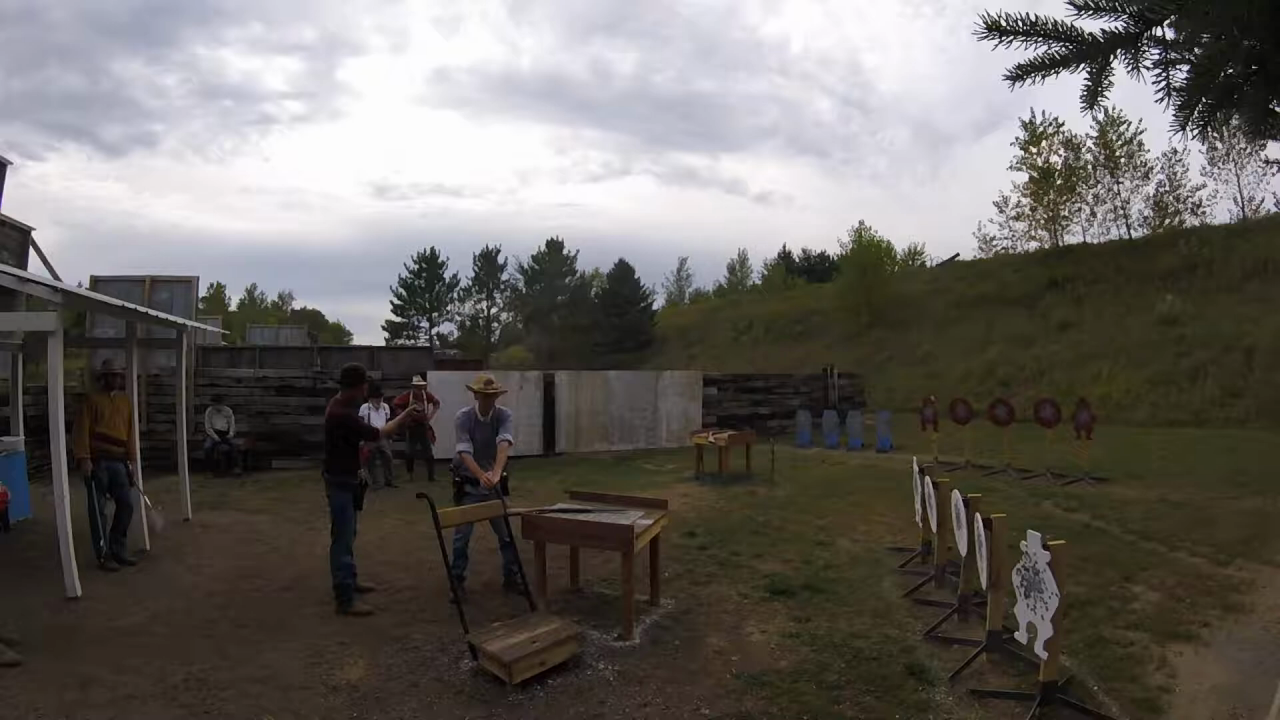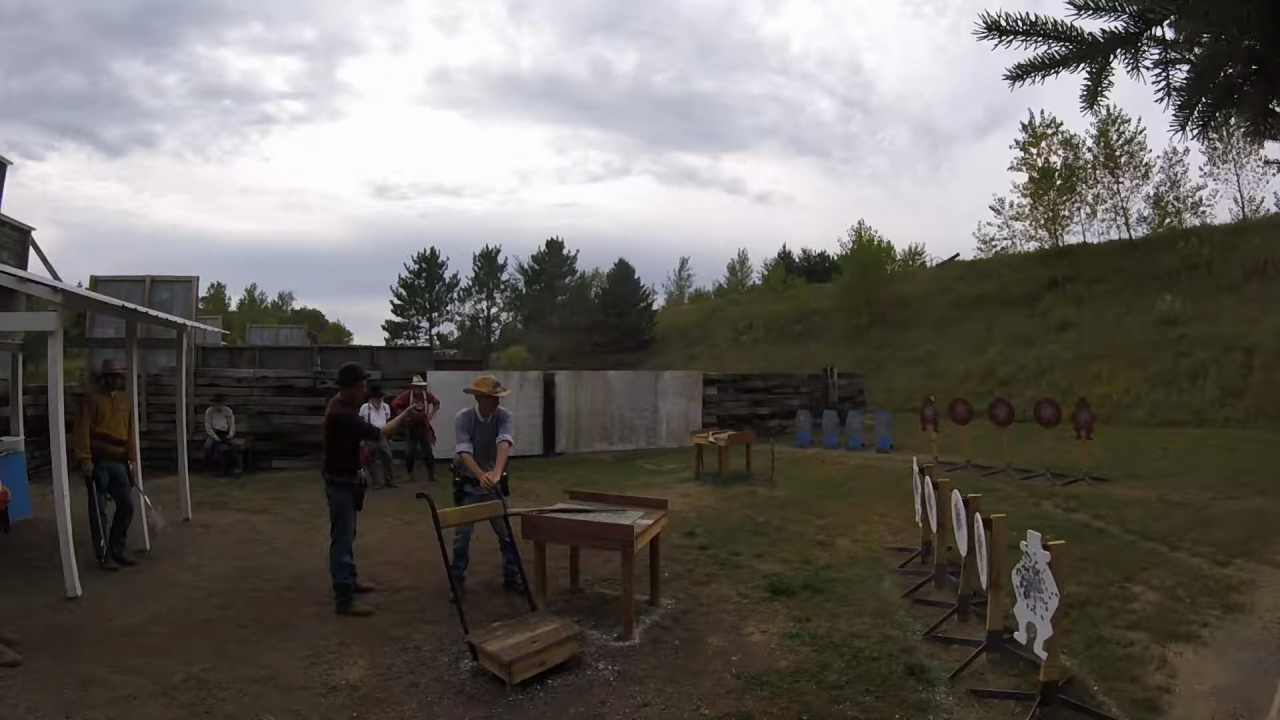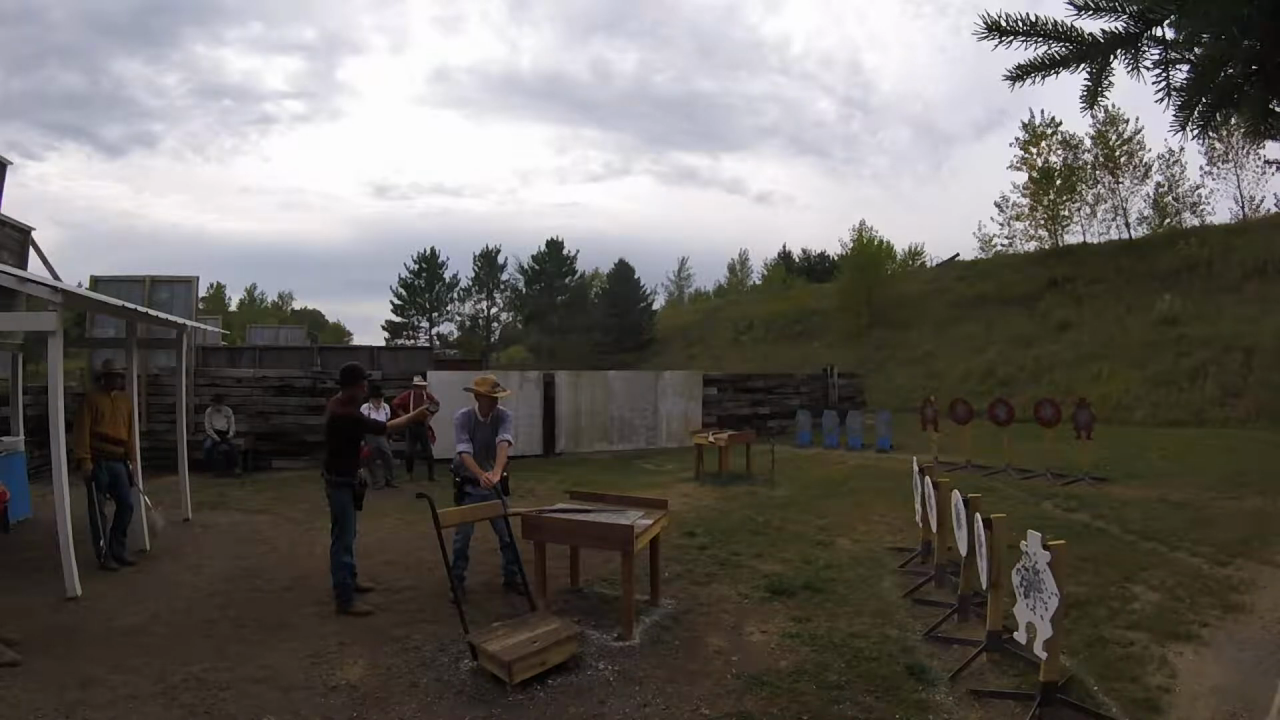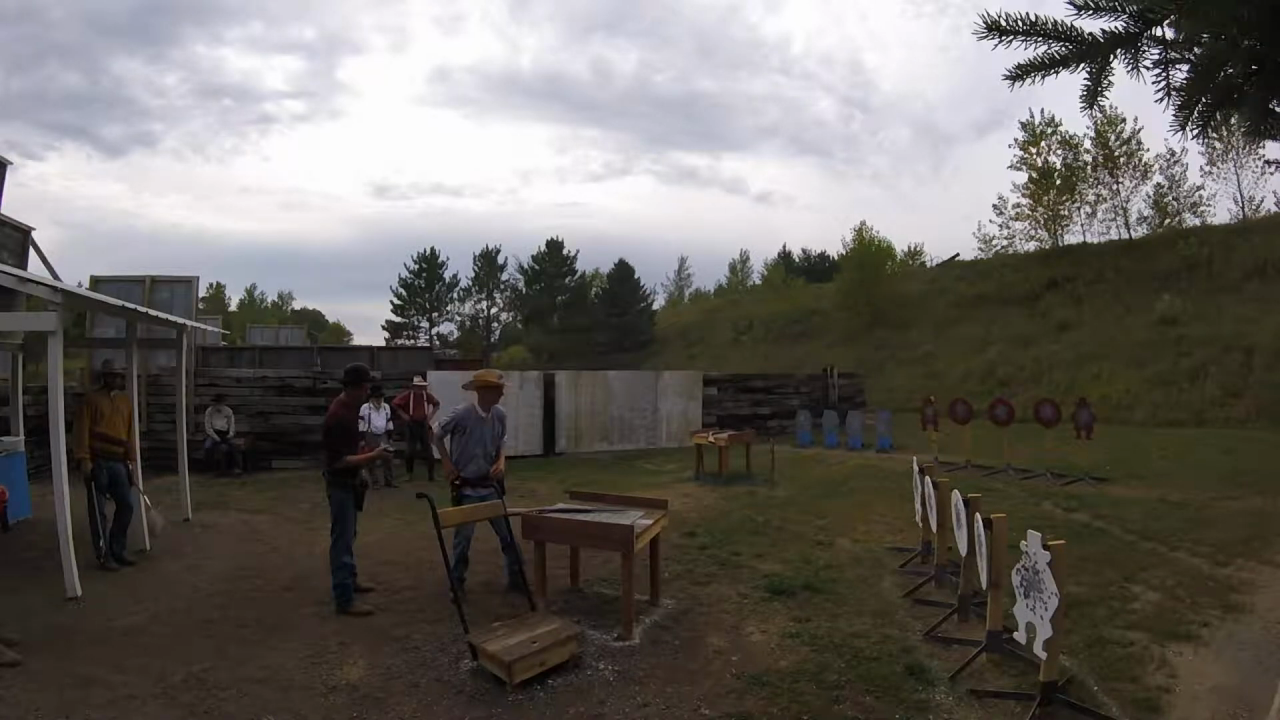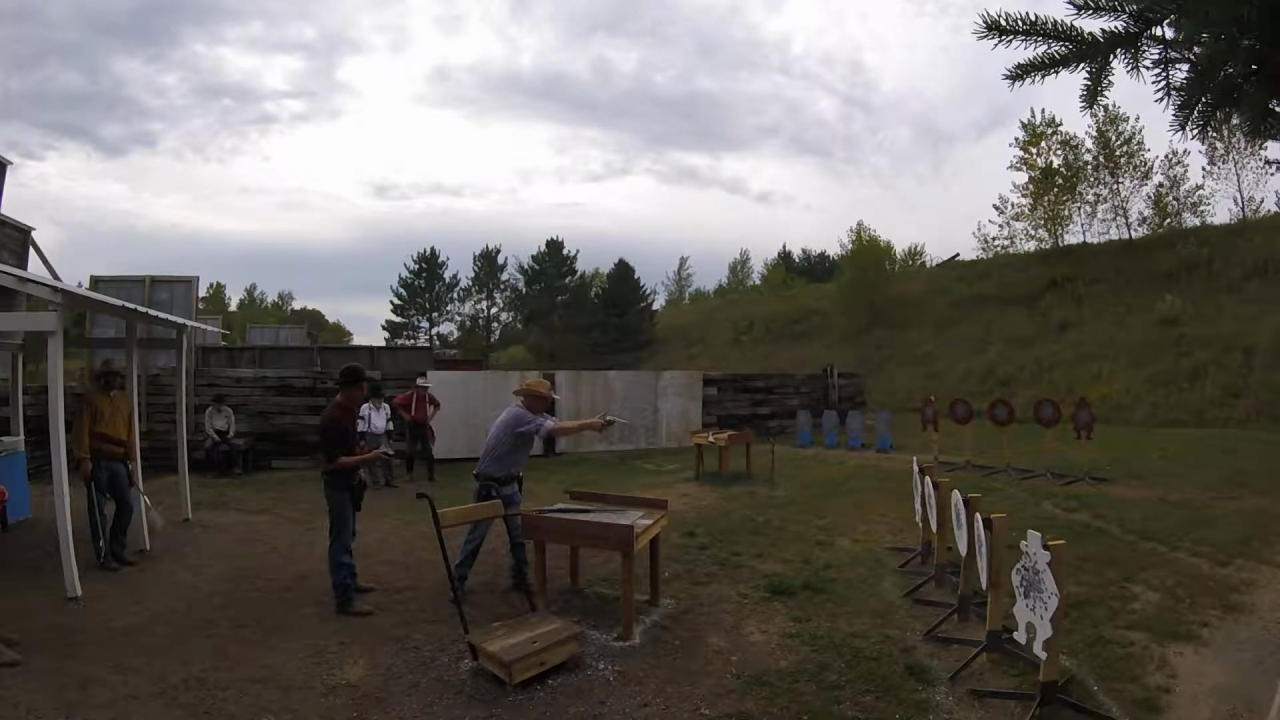
dt=1s
person 1, frame 1
left shoulder: (342, 406)
right shoulder: (341, 414)
right elbow: (377, 434)
right wrist: (406, 416)
left hip: (346, 478)
right hip: (340, 482)
left knee: (347, 536)
right knee: (342, 539)
left ankle: (350, 580)
right ankle: (344, 600)
person 1, frame 2
left shoulder: (342, 405)
right shoulder: (341, 414)
right elbow: (378, 434)
right wrist: (405, 416)
left hip: (346, 478)
right hip: (340, 482)
left knee: (347, 535)
right knee: (342, 538)
left ankle: (349, 580)
right ankle: (344, 600)
person 1, frame 3
left shoulder: (340, 404)
right shoulder: (344, 414)
right elbow: (383, 428)
right wrist: (415, 415)
left hip: (346, 478)
right hip: (340, 481)
left knee: (348, 535)
right knee: (342, 538)
left ankle: (349, 579)
right ankle: (344, 600)
person 1, frame 4
left shoulder: (349, 408)
right shoulder: (338, 416)
right elbow: (339, 461)
left wrist: (365, 452)
right wrist: (372, 456)
left hip: (350, 481)
right hip: (340, 484)
left knee: (348, 536)
right knee: (341, 539)
left ankle: (350, 580)
right ankle: (344, 600)
person 1, frame 5
left shoulder: (350, 410)
right shoulder: (332, 417)
right elbow: (334, 461)
left wrist: (364, 454)
right wrist: (367, 458)
left hip: (349, 481)
right hip: (338, 484)
left knee: (348, 536)
right knee: (341, 540)
left ankle: (350, 580)
right ankle: (344, 599)
person 2, frame 1
left shoulder: (504, 415)
right shoulder: (463, 417)
left elbow: (504, 444)
right elbow: (464, 452)
left wrist: (496, 472)
right wrist: (481, 475)
left hip: (494, 484)
right hip: (468, 484)
left knee: (506, 533)
right knee: (462, 535)
left ankle: (511, 577)
right ankle: (457, 581)
person 2, frame 2
left shoulder: (504, 416)
right shoulder: (463, 418)
left elbow: (504, 445)
right elbow: (464, 453)
left wrist: (497, 472)
right wrist: (482, 475)
left hip: (495, 483)
right hip: (469, 485)
left knee: (506, 533)
right knee: (462, 535)
left ankle: (511, 577)
right ankle: (457, 582)
person 2, frame 3
left shoulder: (504, 416)
right shoulder: (462, 418)
left elbow: (503, 444)
right elbow: (464, 453)
left wrist: (496, 472)
right wrist: (481, 475)
left hip: (495, 484)
right hip: (469, 485)
left knee: (506, 533)
right knee: (463, 535)
left ankle: (511, 577)
right ankle: (457, 582)
person 2, frame 4
left shoulder: (500, 415)
right shoulder: (461, 415)
right elbow: (438, 435)
left wrist: (501, 462)
right wrist: (447, 462)
left hip: (491, 486)
right hip: (466, 488)
left knee: (507, 534)
right knee: (463, 537)
left ankle: (516, 578)
right ankle: (457, 581)
person 2, frame 5
left shoulder: (532, 415)
right shoulder: (518, 416)
left elbow: (559, 424)
right elbow: (556, 431)
left wrist: (591, 422)
right wrist: (588, 425)
left hip: (509, 484)
right hip: (489, 485)
left knee: (518, 534)
right knee: (477, 534)
left ankle: (520, 578)
right ankle: (458, 580)
person 3, frame 1
left shoulder: (124, 400)
right shoulder: (92, 399)
right elbow: (81, 430)
left wrist: (131, 460)
right wrist: (84, 459)
left hip: (118, 462)
right hip: (97, 462)
left knee: (126, 505)
right knee: (98, 510)
left ankle: (118, 550)
right ankle: (104, 556)
person 3, frame 2
left shoulder: (125, 400)
right shoulder: (92, 399)
right elbow: (82, 430)
left wrist: (131, 459)
right wrist: (84, 460)
left hip: (118, 462)
right hip: (98, 462)
left knee: (126, 506)
right knee: (98, 510)
left ankle: (117, 550)
right ankle: (104, 555)
person 3, frame 3
left shoulder: (125, 399)
right shoulder: (92, 398)
right elbow: (82, 430)
left wrist: (131, 459)
right wrist: (84, 459)
left hip: (118, 462)
right hip: (97, 462)
left knee: (126, 505)
right knee: (98, 510)
left ankle: (117, 550)
right ankle: (104, 556)
person 3, frame 4
left shoulder: (125, 400)
right shoulder: (92, 399)
right elbow: (81, 430)
left wrist: (131, 459)
right wrist: (83, 459)
left hip: (118, 462)
right hip: (97, 462)
left knee: (126, 506)
right knee: (98, 510)
left ankle: (117, 550)
right ankle: (104, 555)
person 3, frame 5
left shoulder: (124, 400)
right shoulder: (91, 398)
right elbow: (81, 429)
left wrist: (130, 458)
right wrist: (83, 459)
left hip: (118, 462)
right hip: (97, 462)
left knee: (126, 506)
right knee: (98, 510)
left ankle: (117, 550)
right ankle: (104, 555)
